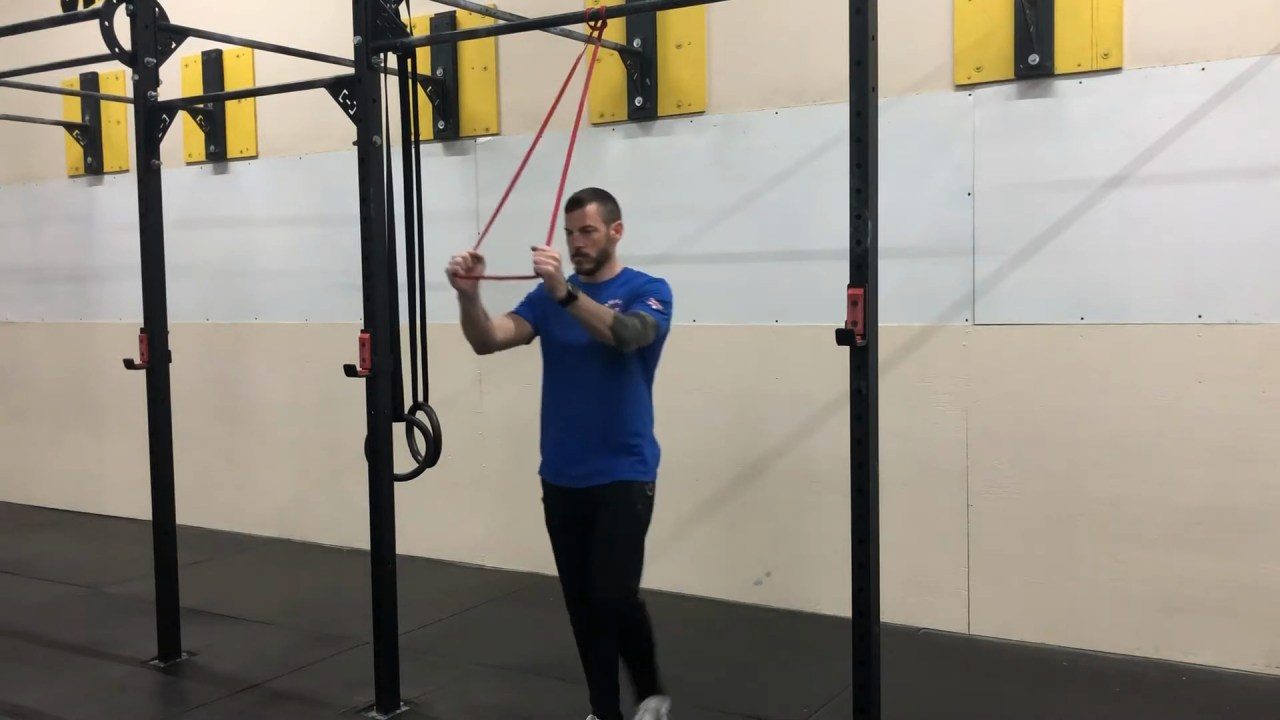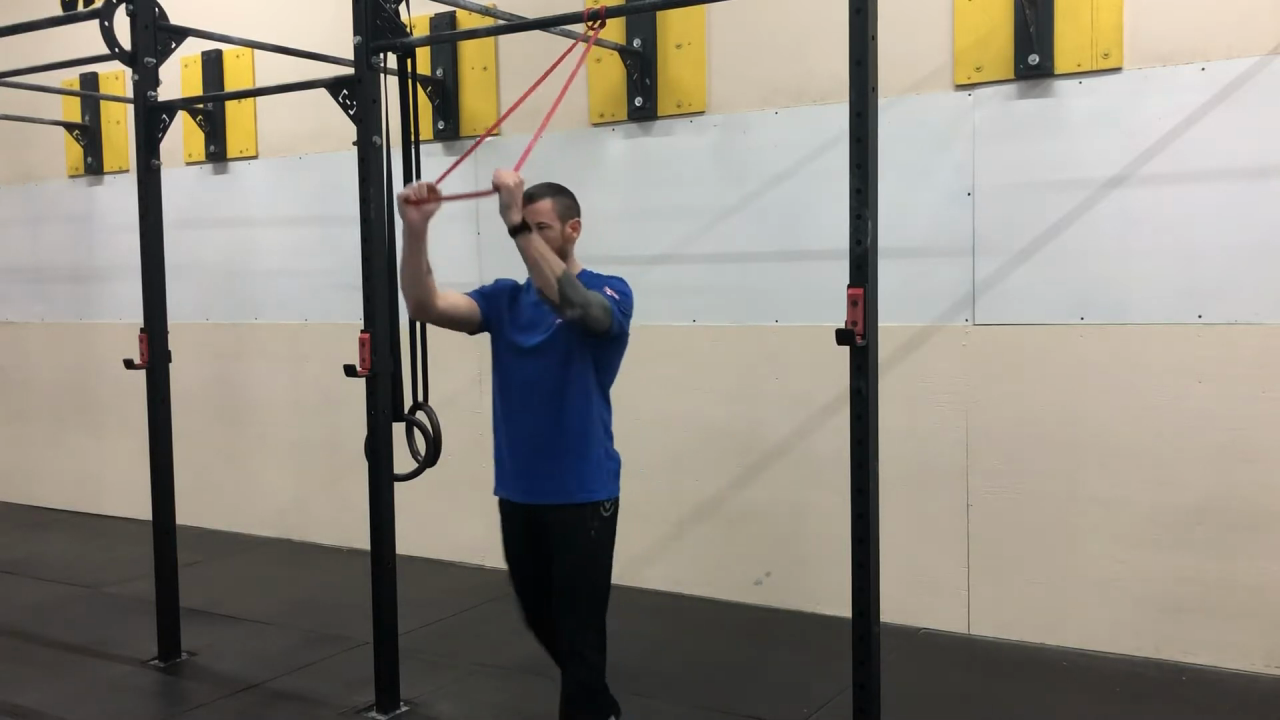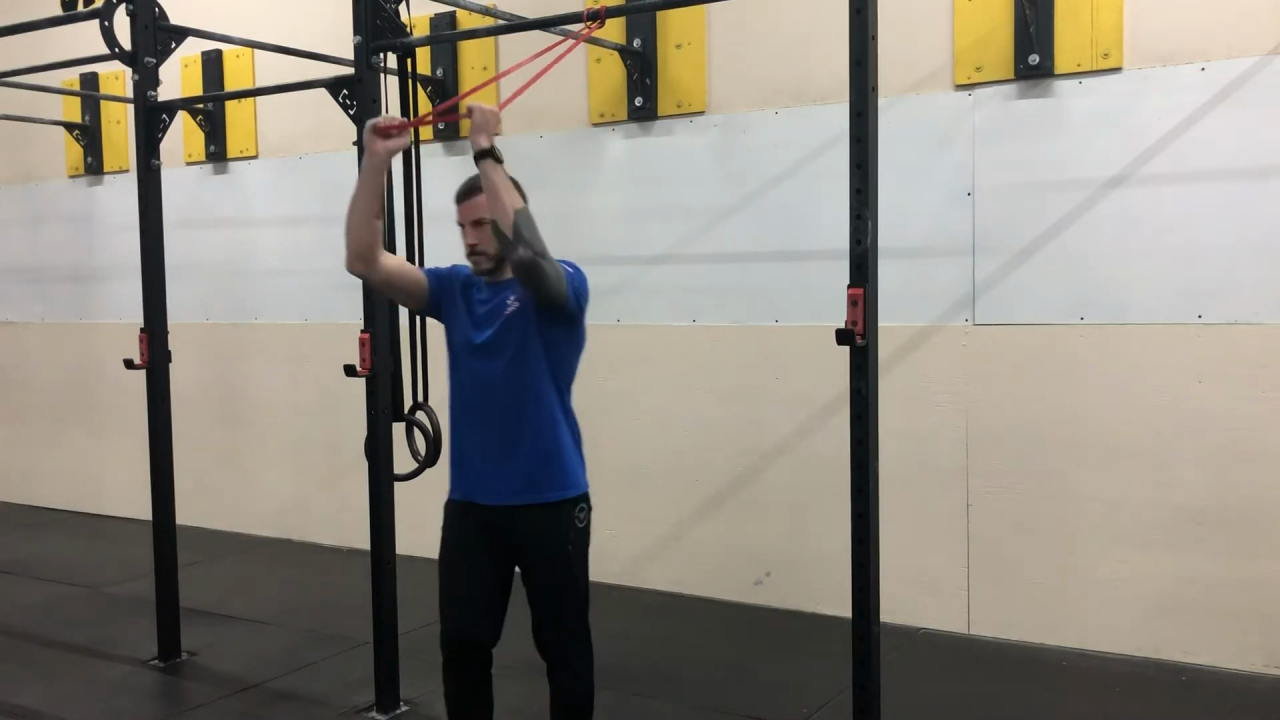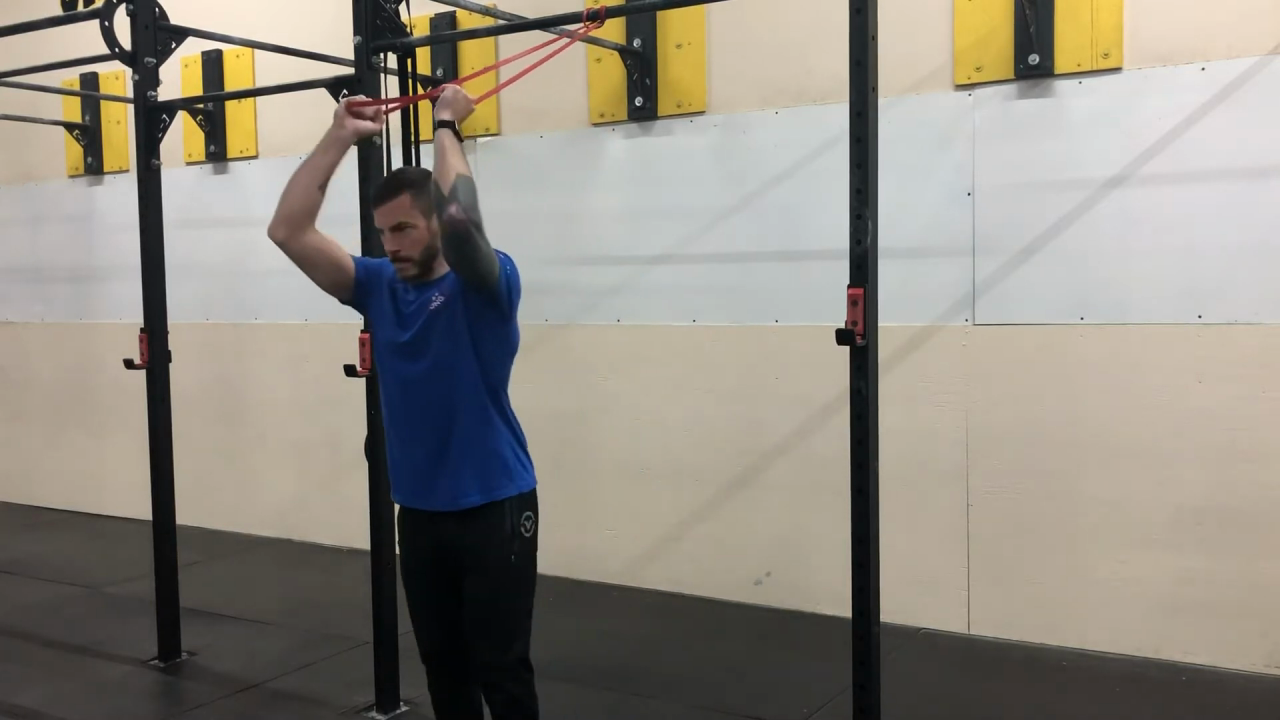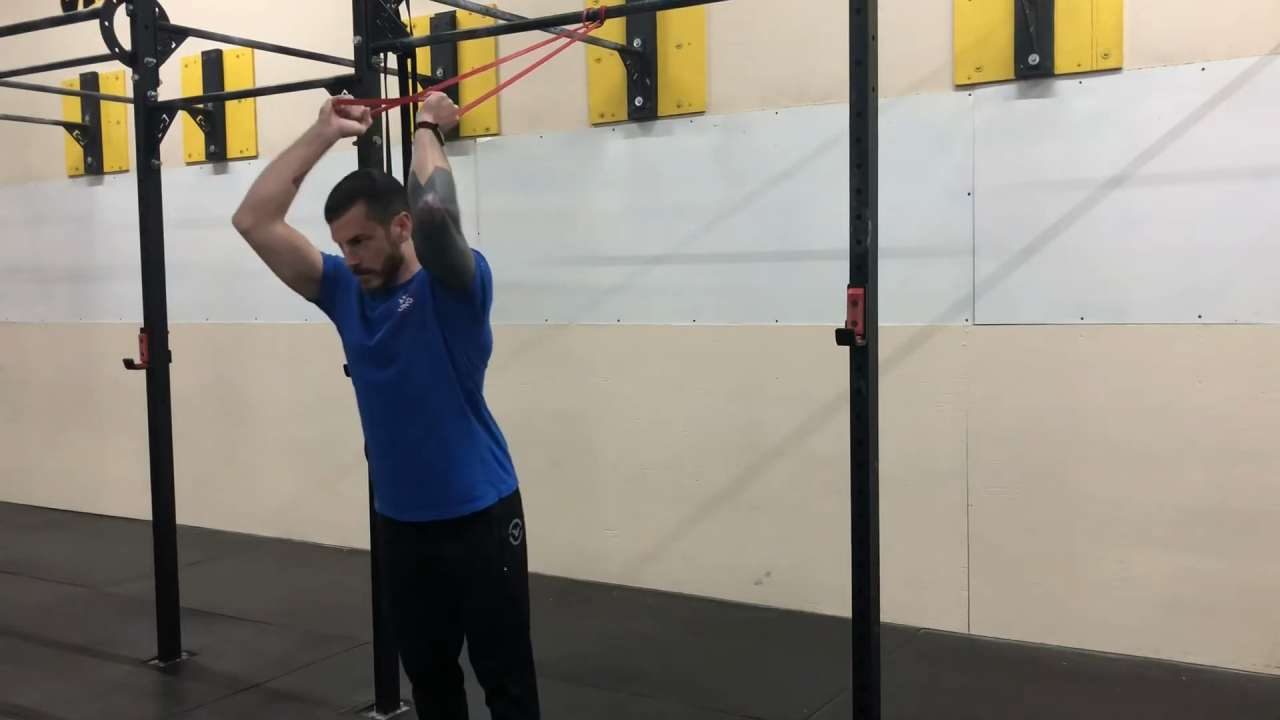
dt=0.5s
person 1, frame 1
left shoulder: (648, 291)
right shoulder: (547, 298)
left elbow: (625, 335)
right elbow: (487, 341)
left wrist: (565, 290)
right wrist: (468, 293)
left hip: (623, 475)
right hip: (561, 476)
left knee: (613, 596)
right knee: (582, 601)
person 1, frame 2
left shoulder: (609, 292)
right shoulder: (504, 299)
left elbow: (575, 304)
right elbow: (428, 307)
left wrist: (516, 226)
right wrist: (415, 232)
left hip: (583, 495)
right hip: (518, 494)
left knee: (578, 634)
right knee: (545, 624)
person 1, frame 3
left shoulder: (560, 287)
right shoulder: (453, 289)
left elbow: (526, 252)
right elbow: (364, 261)
left wrist: (486, 152)
right wrist: (375, 162)
left hip: (551, 499)
right hip: (471, 502)
left knee: (562, 645)
right knee: (462, 645)
person 1, frame 4
left shoulder: (489, 282)
right shoulder: (379, 287)
left elbow: (462, 218)
right elbow: (288, 230)
left wrist: (446, 125)
right wrist: (340, 136)
left hip: (494, 507)
right hip: (421, 511)
left knee: (499, 665)
right knee: (444, 663)
person 1, frame 5
left shoulder: (456, 284)
right shoulder: (343, 291)
left elbow: (435, 210)
right elbow: (254, 220)
left wrist: (428, 126)
right wrist: (324, 133)
left hip: (478, 515)
right hip: (401, 521)
